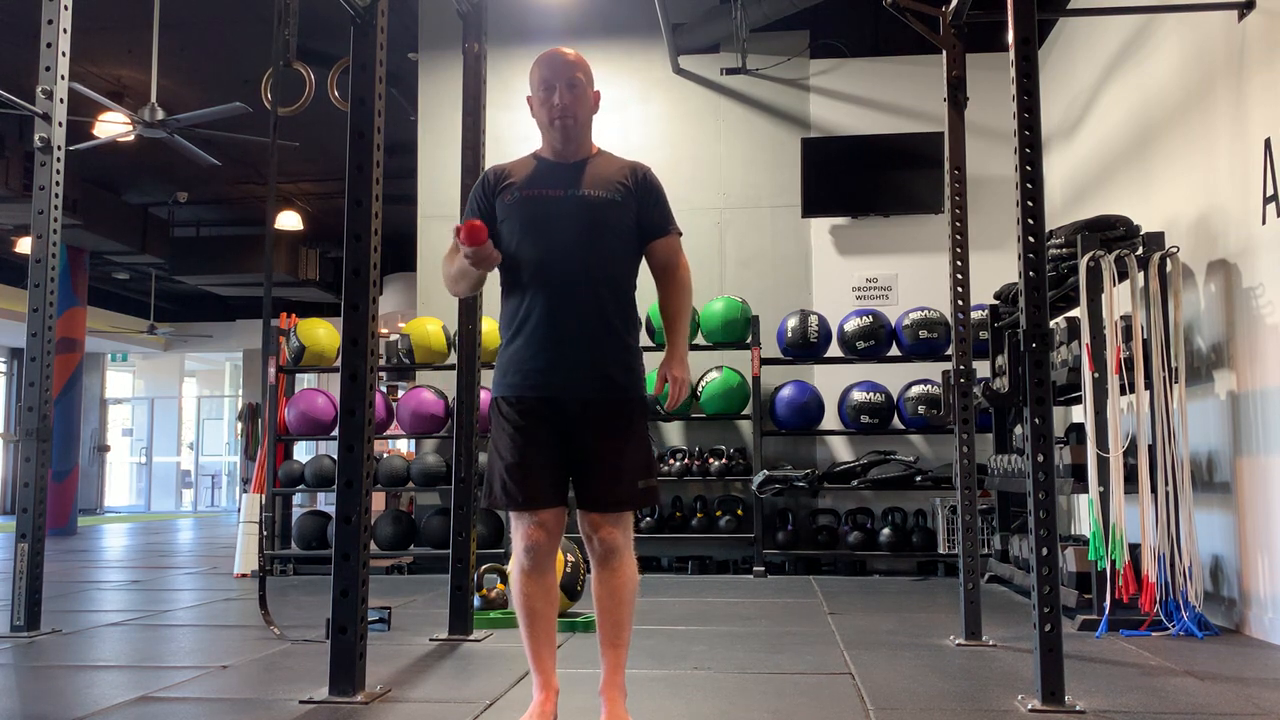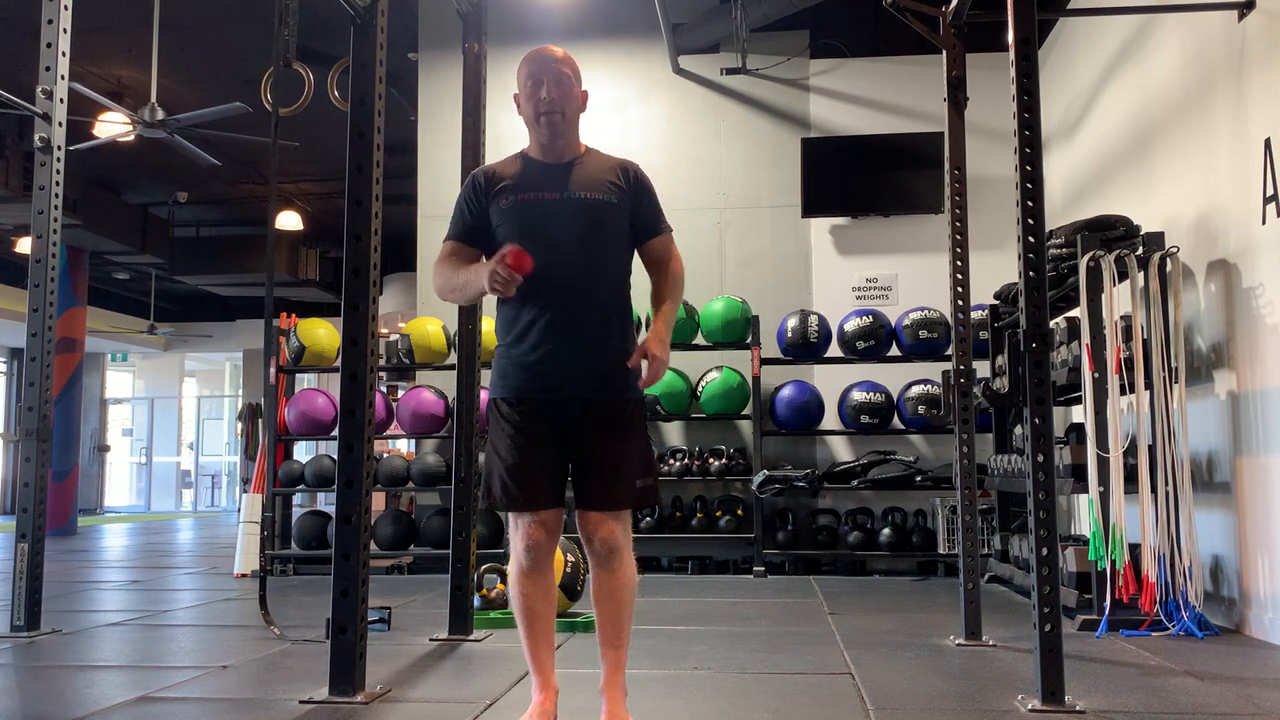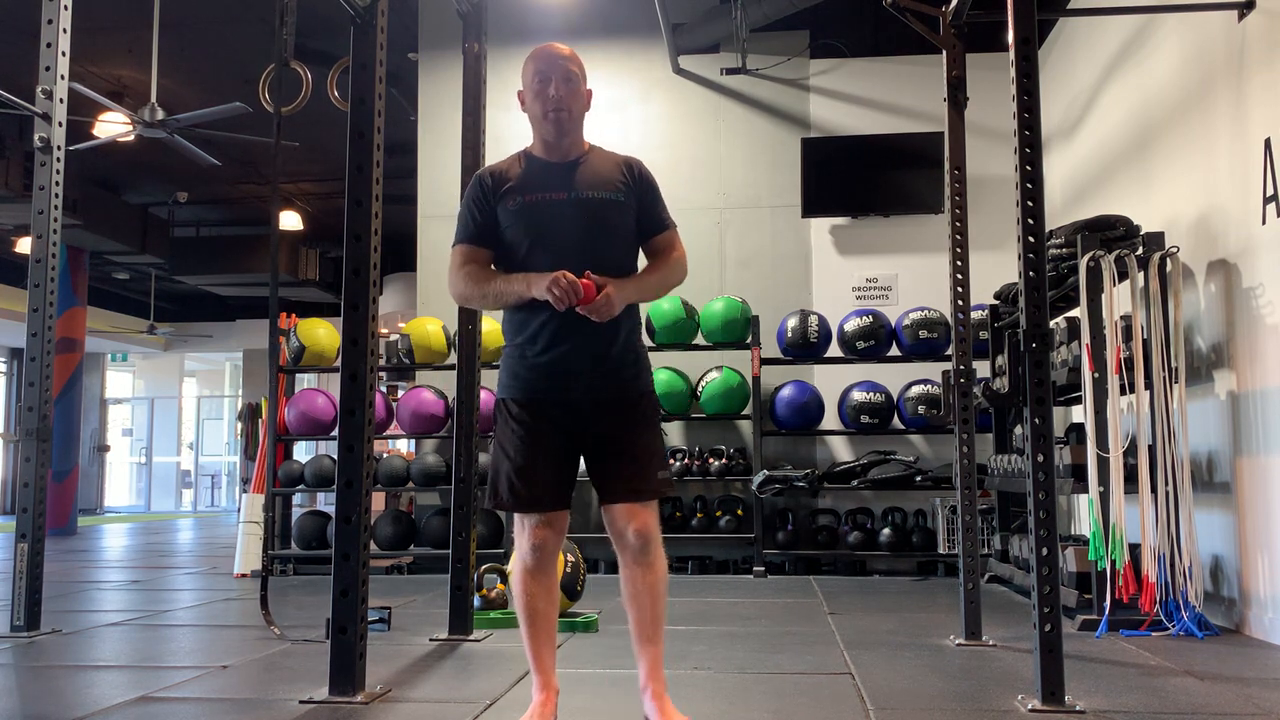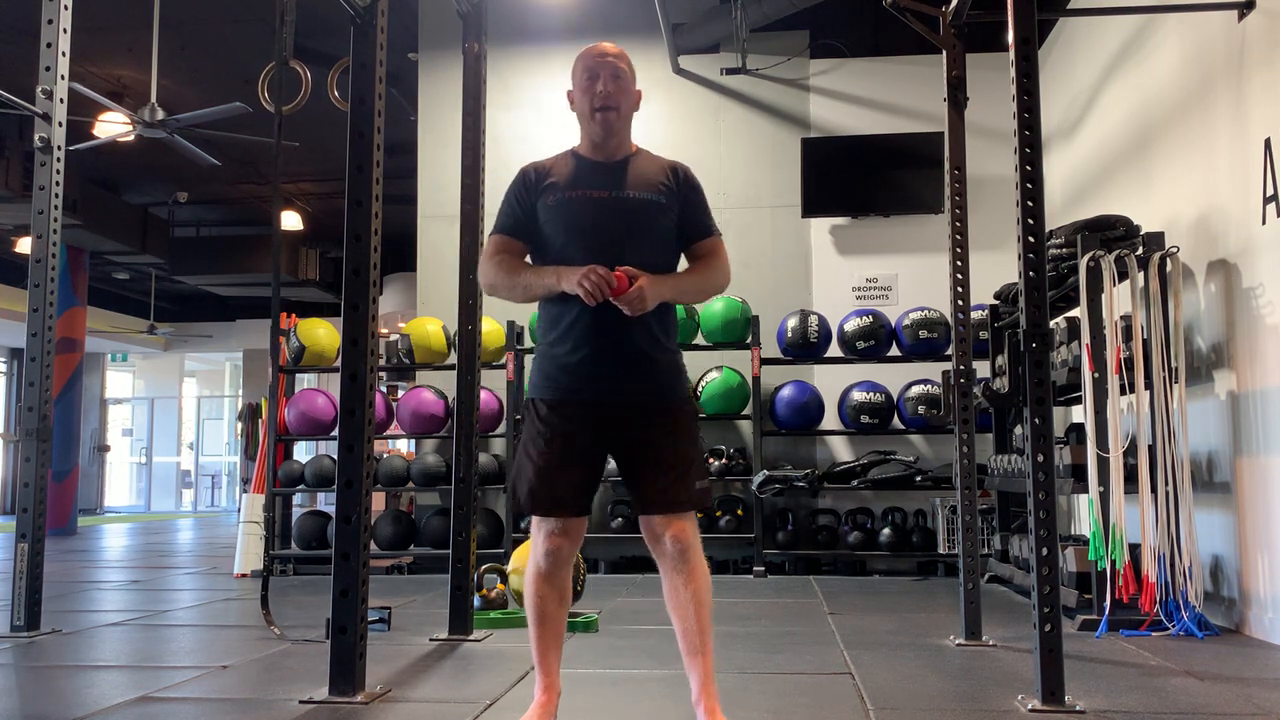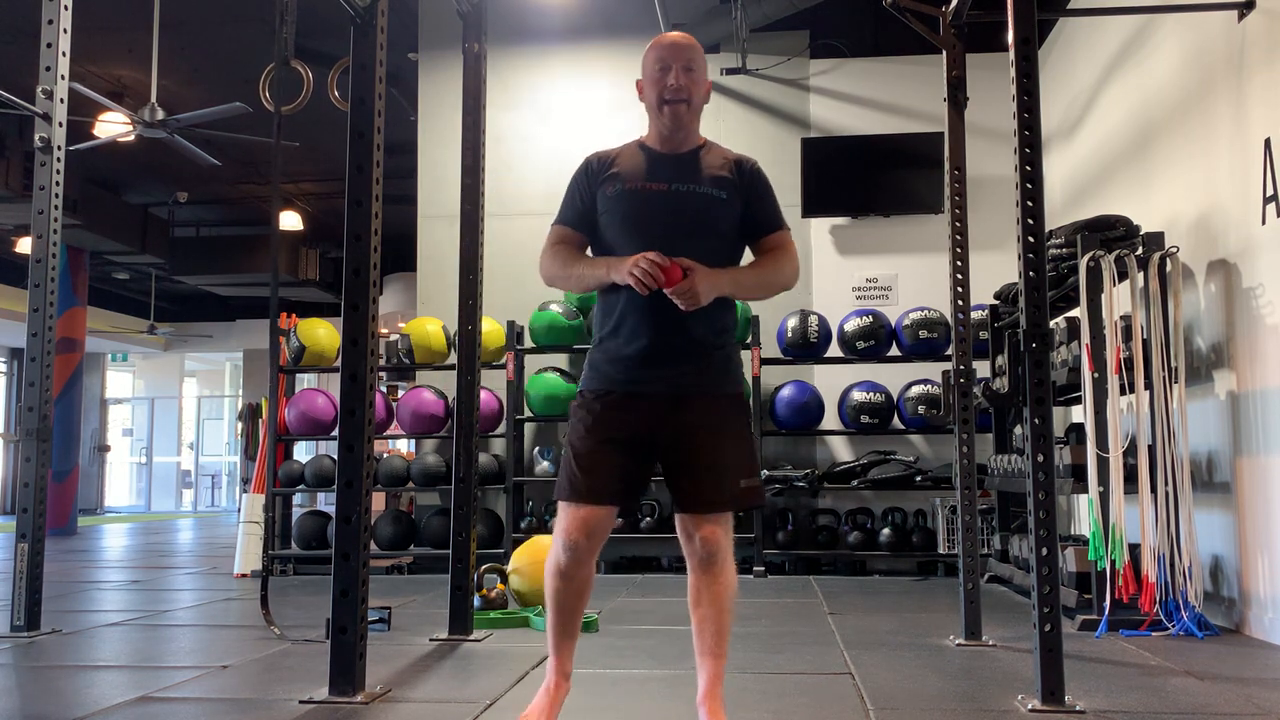
dt=0.3s
person 1, frame 1
left shoulder: (633, 179)
right shoulder: (499, 182)
left elbow: (672, 267)
right elbow: (454, 281)
left wrist: (677, 349)
right wrist: (474, 259)
left hip: (612, 387)
right hip: (525, 387)
left knee: (610, 536)
right knee: (533, 538)
person 1, frame 2
left shoulder: (623, 177)
right shoulder: (489, 183)
left elbow: (667, 263)
right elbow: (445, 278)
left wrist: (662, 327)
right wrist: (484, 275)
left hip: (609, 387)
right hip: (524, 390)
left knee: (610, 536)
right knee: (531, 539)
person 1, frame 3
left shoulder: (628, 174)
right shoulder: (493, 183)
left elbow: (673, 259)
right elbow: (462, 281)
left wrist: (625, 290)
right wrist: (532, 284)
left hip: (620, 384)
right hip: (531, 389)
left knee: (637, 530)
right knee: (536, 539)
person 1, frame 4
left shoulder: (674, 179)
right shoulder: (537, 180)
left elbow: (717, 270)
right elbow: (493, 272)
left wrist: (661, 287)
right wrist: (565, 277)
left hip: (656, 391)
right hip: (562, 391)
left knee: (677, 540)
right knee: (552, 542)
person 1, frame 5
left shoulder: (739, 173)
right shoulder: (601, 170)
left elbow: (784, 267)
right elbow: (553, 262)
left wrist: (718, 280)
right wrist: (617, 267)
left hip: (707, 387)
right hip: (612, 383)
left knee: (709, 540)
right knee: (576, 533)
